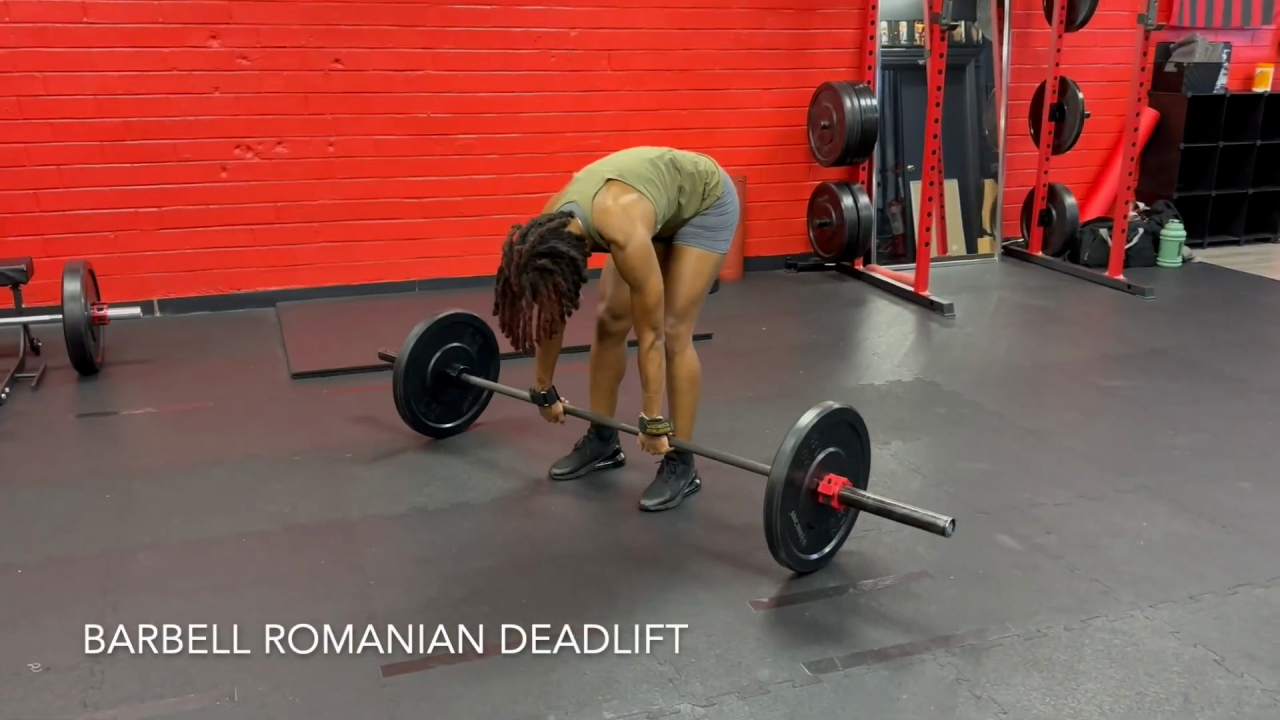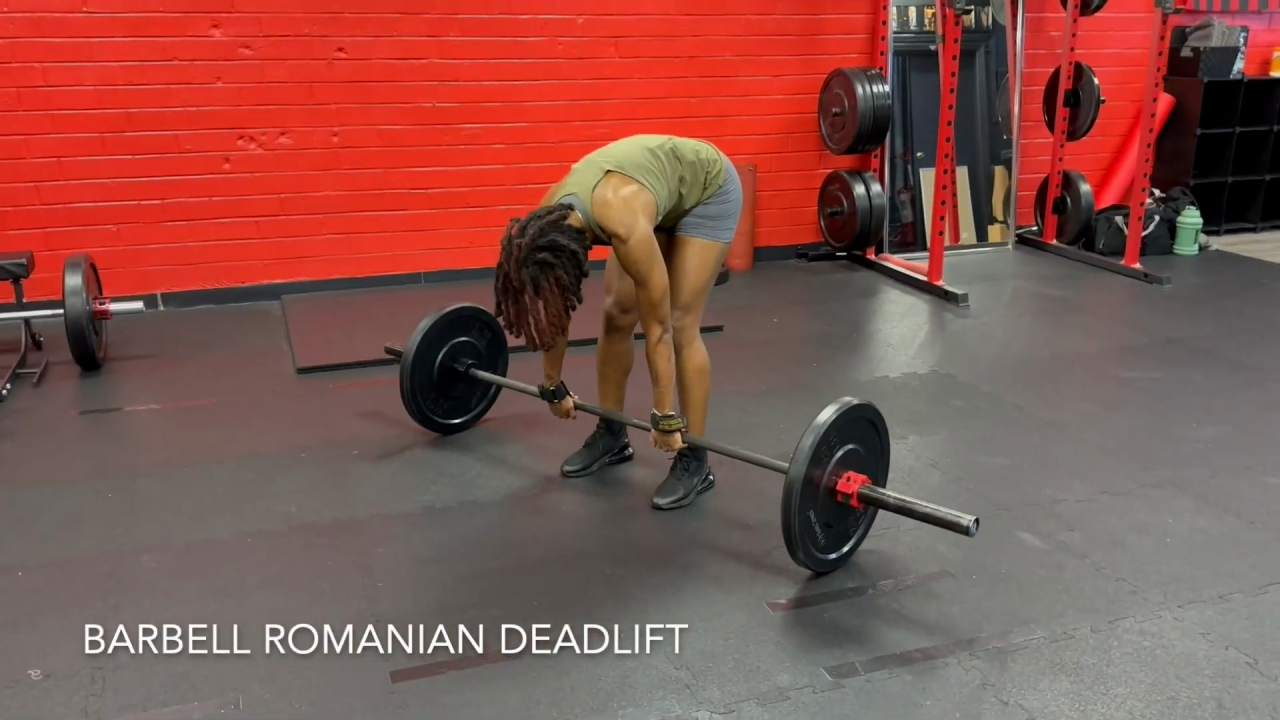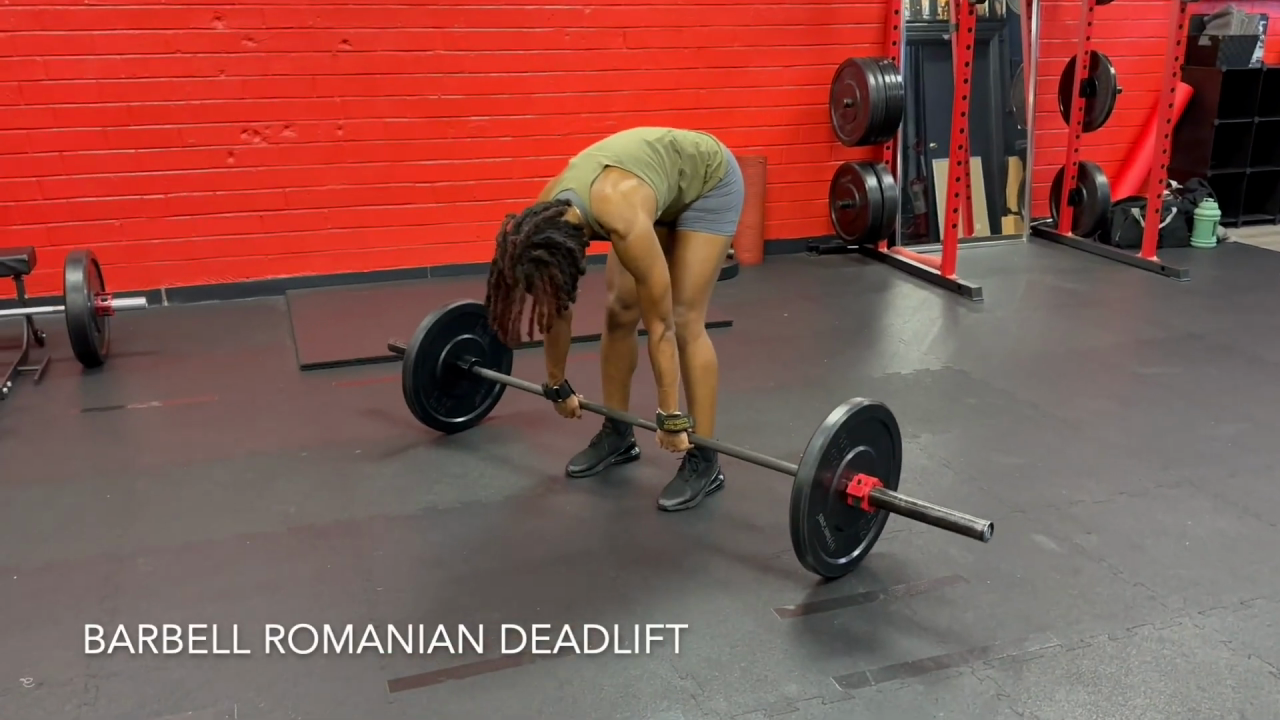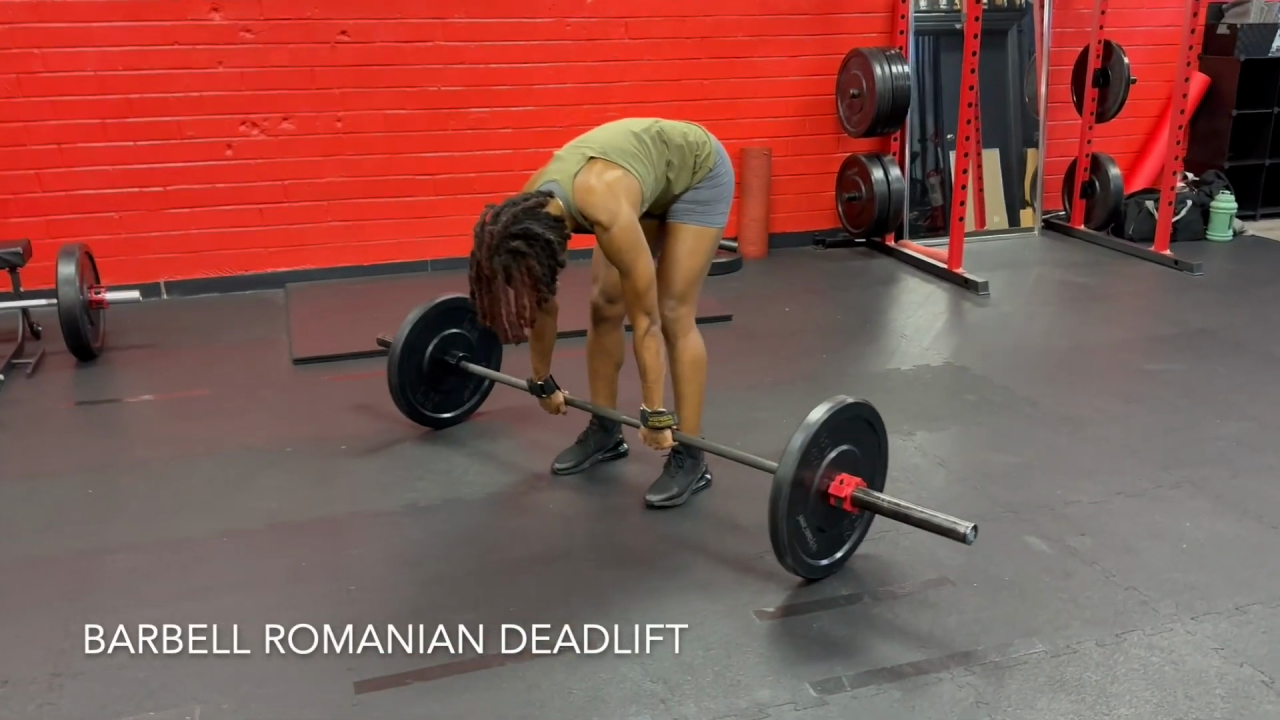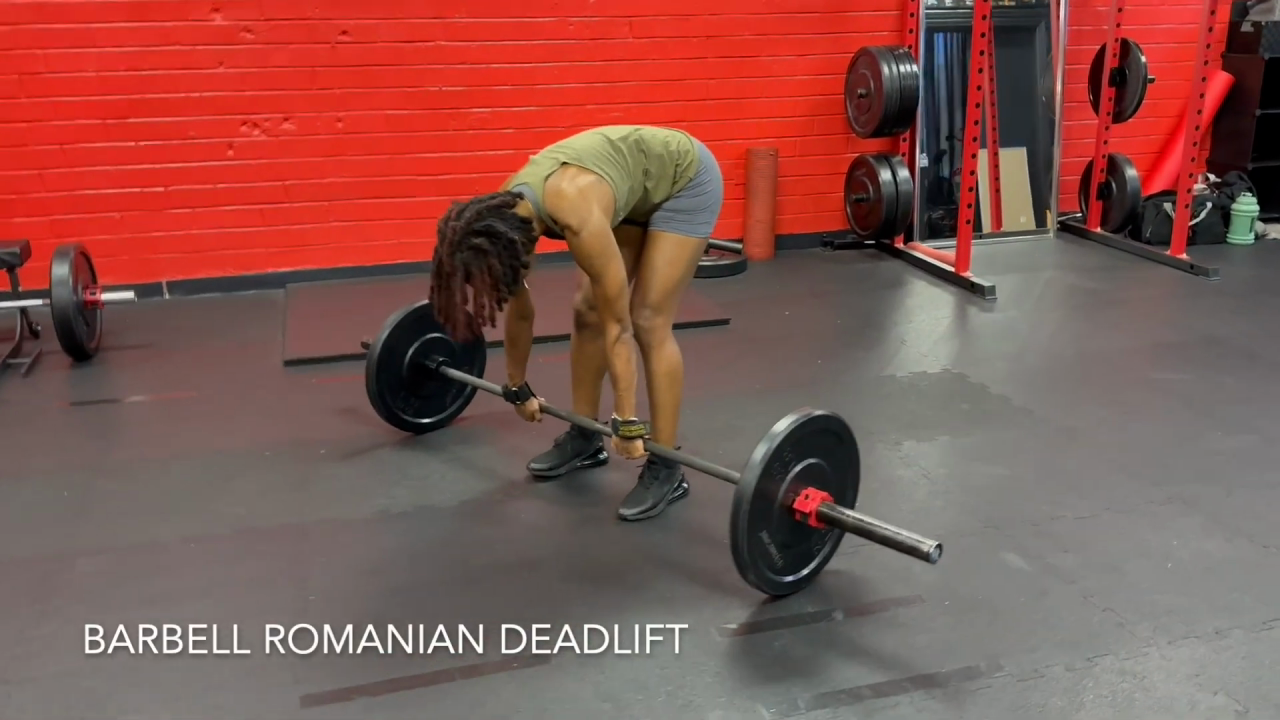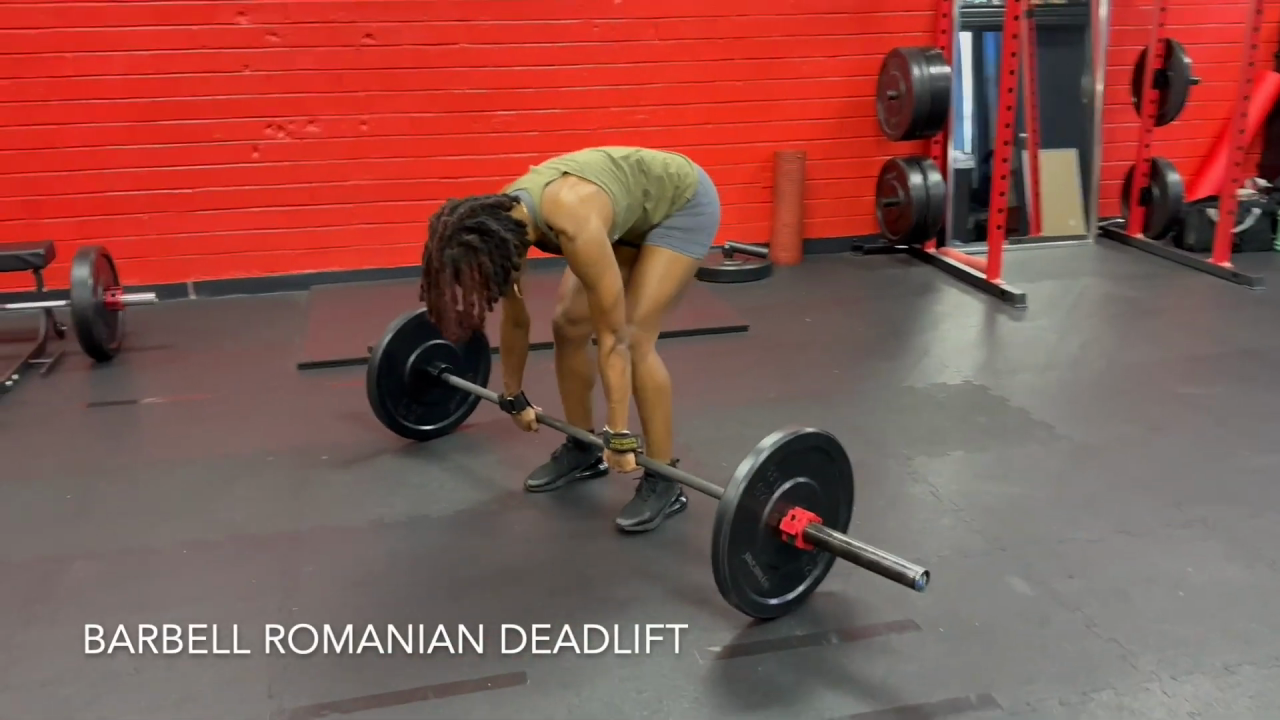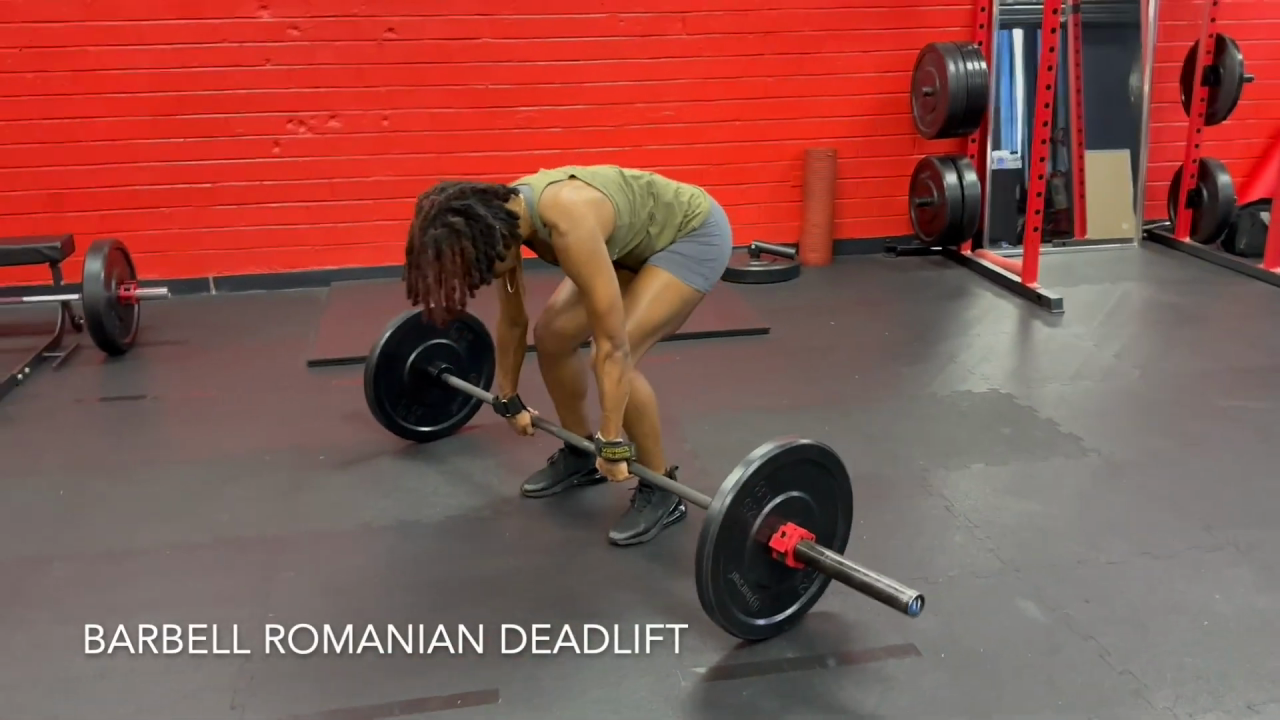
dt=0.3s
person 1, frame 1
left shoulder: (622, 230)
right shoulder: (552, 228)
left elbow: (651, 332)
right elbow: (550, 316)
left wrist: (654, 422)
left hip: (707, 201)
right hip: (663, 201)
left knee: (672, 330)
right knee: (609, 320)
right ankle: (602, 440)
person 1, frame 2
left shoulder: (623, 222)
right shoulder: (550, 222)
left elbow: (658, 327)
right elbow: (555, 311)
left wrist: (666, 417)
right wrist: (553, 387)
left hip: (708, 189)
right hip: (664, 190)
left knee: (679, 322)
right knee: (617, 314)
left ankle: (694, 460)
right ankle: (611, 435)
person 1, frame 3
left shoulder: (622, 218)
right shoulder: (548, 219)
left elbow: (660, 324)
right elbow: (556, 309)
left wrist: (671, 417)
right wrist: (557, 386)
left hip: (710, 180)
right hip: (663, 178)
left knee: (683, 318)
right knee: (619, 311)
left ankle: (704, 461)
right ankle: (617, 434)
person 1, frame 4
left shoulder: (605, 208)
right shoulder: (532, 211)
left elbow: (645, 318)
right elbow: (542, 304)
left wrist: (655, 414)
right wrist: (542, 382)
left hip: (700, 173)
right hip: (654, 177)
left knee: (672, 313)
right knee: (605, 305)
left ankle: (690, 458)
right ankle: (604, 431)
person 1, frame 5
left shoulder: (576, 214)
right shoulder: (505, 214)
left elbow: (617, 325)
right elbow: (519, 310)
left wrist: (627, 424)
right wrist: (517, 388)
left hip: (685, 180)
right hip: (636, 185)
left knee: (647, 321)
right knee: (587, 312)
left ankle: (666, 469)
right ankle: (584, 438)
person 1, frame 6
left shoulder: (572, 223)
right shoulder: (502, 219)
left elbow: (614, 336)
right elbow: (515, 320)
left wrist: (619, 436)
right wrist: (514, 398)
left hip: (686, 204)
right hip: (635, 214)
left knee: (634, 337)
right knee: (568, 323)
left ankle: (664, 481)
right ankle: (582, 450)
person 1, frame 7
left shoulder: (568, 225)
right shoulder: (501, 216)
left elbow: (612, 343)
right elbow: (512, 320)
left wrist: (612, 444)
right wrist: (508, 400)
left hip: (695, 234)
right hip: (639, 238)
left knee: (617, 355)
right knee: (551, 335)
left ankle: (660, 490)
right ankle: (579, 454)
